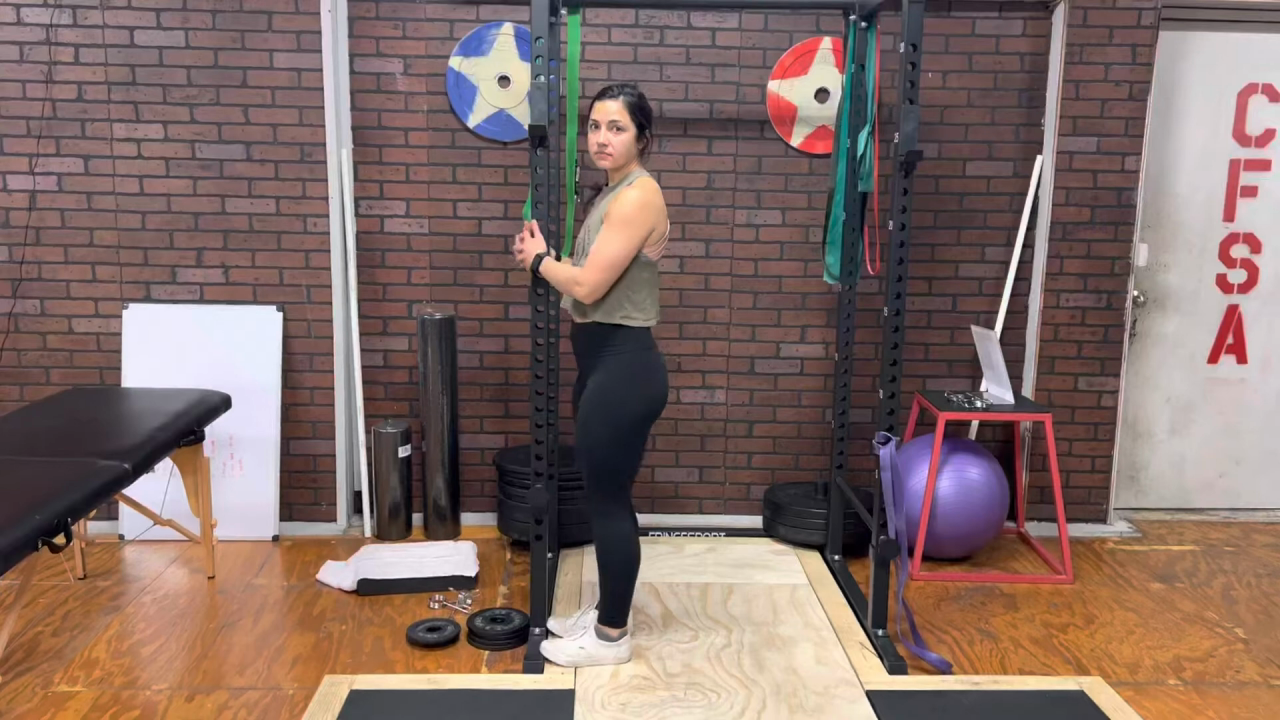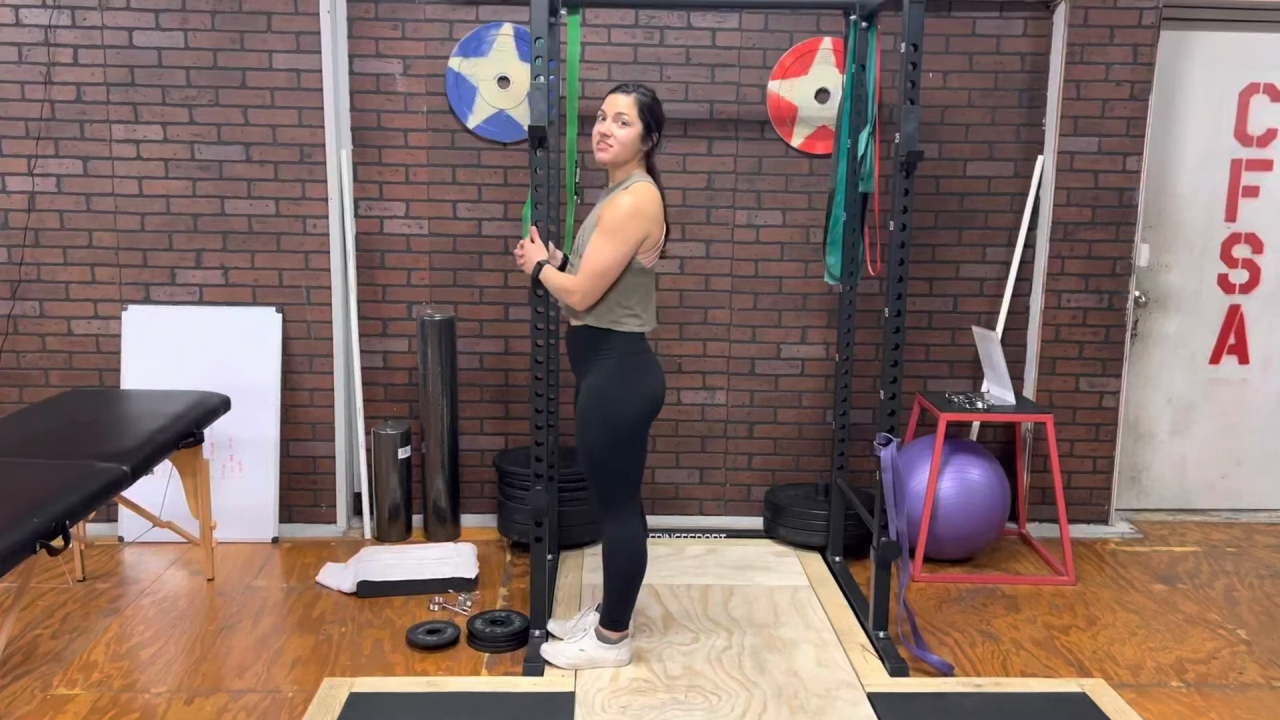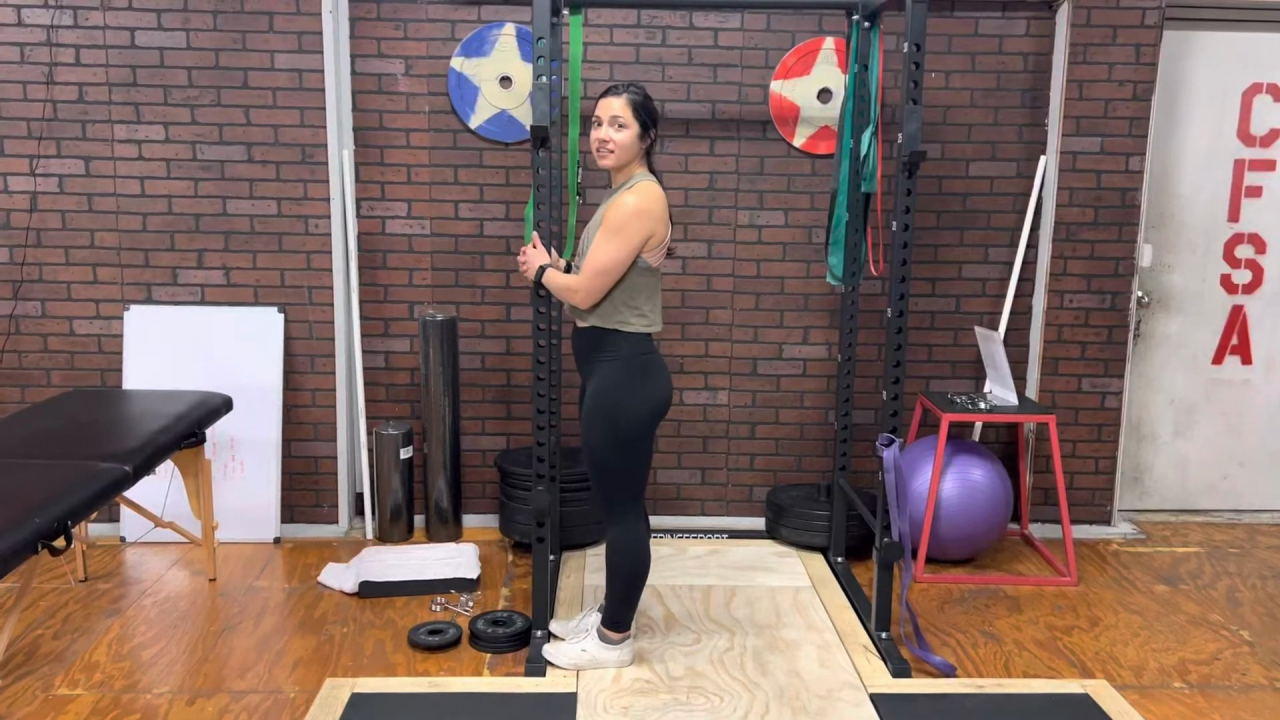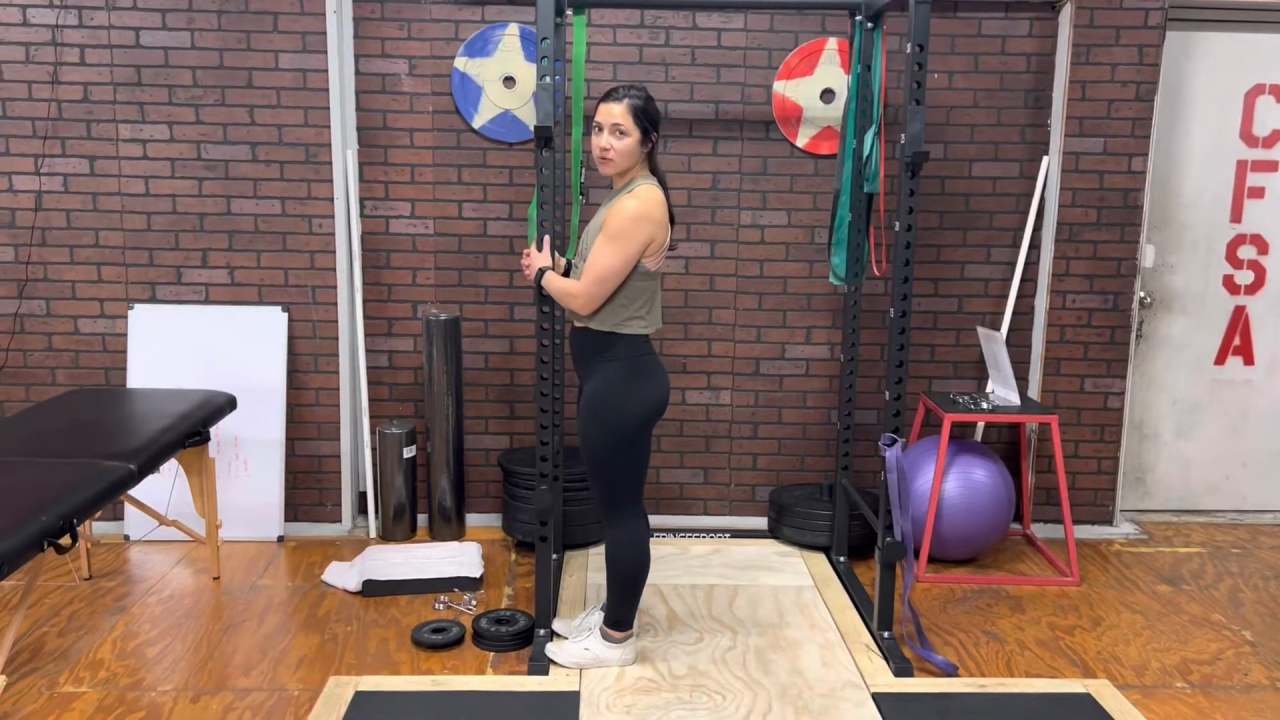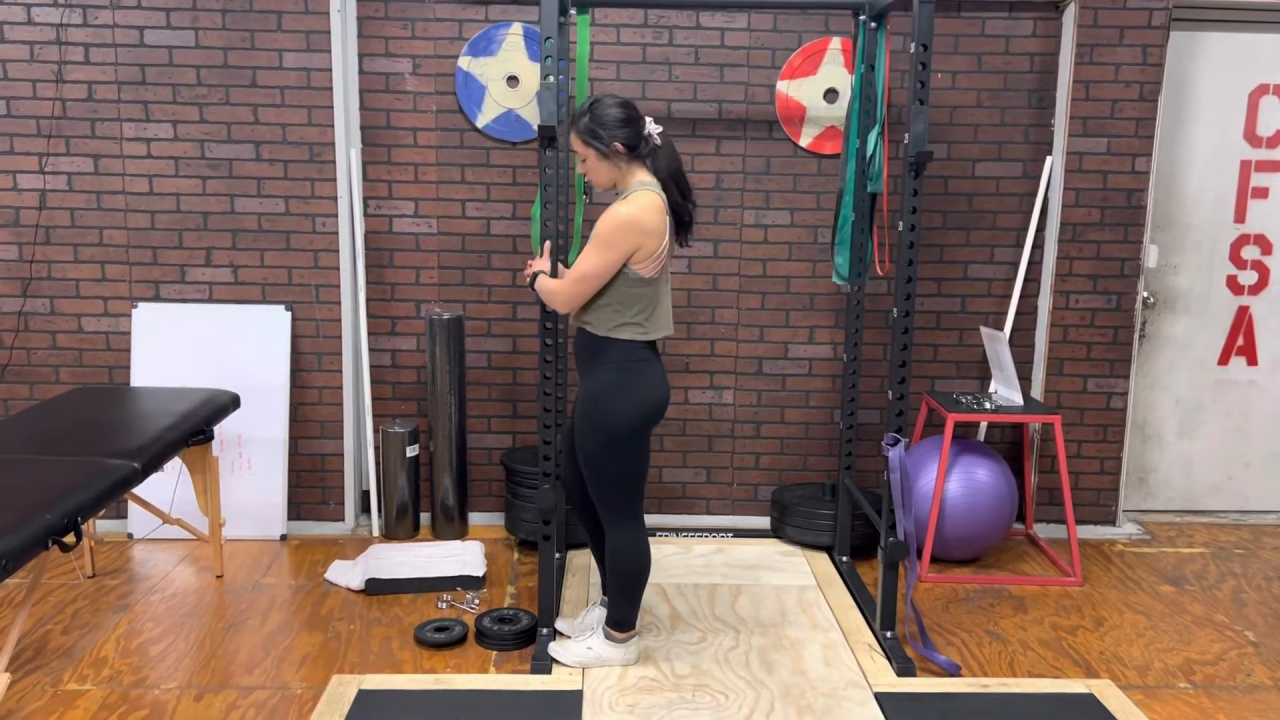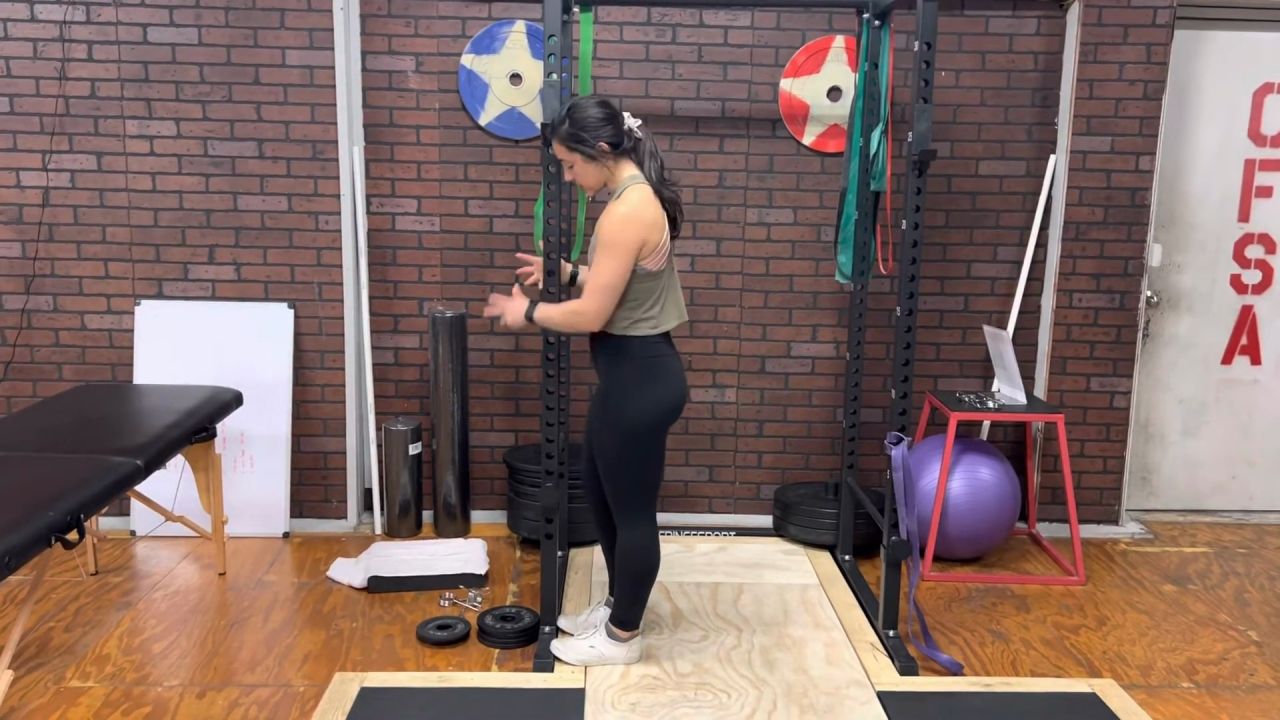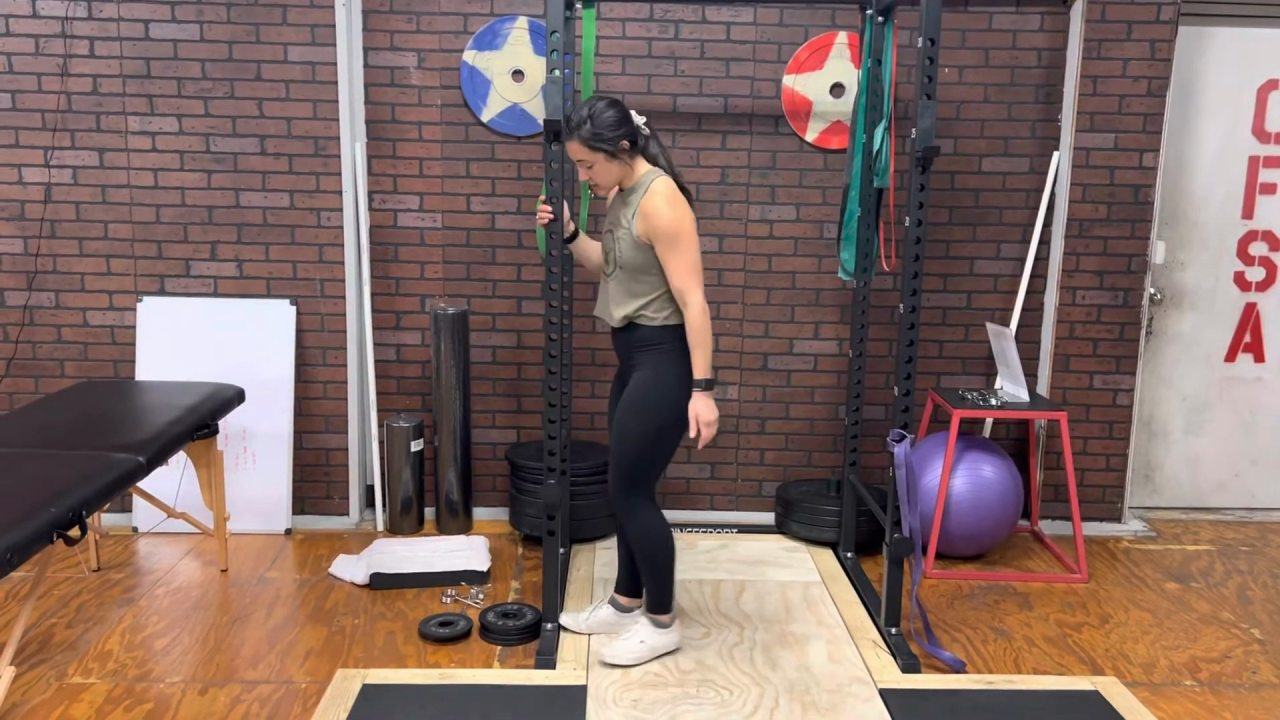
dt=0.5s
person 1, frame 1
left shoulder: (638, 195)
right shoulder: (612, 194)
left elbow: (589, 286)
left wrist: (538, 260)
right wrist: (546, 255)
left hip: (624, 367)
right hip: (603, 363)
left knee: (608, 501)
right knee: (605, 496)
left ankle: (611, 636)
right ankle: (608, 612)
person 1, frame 2
left shoulder: (634, 201)
right shoulder: (620, 195)
left elbow: (582, 294)
left wrist: (539, 265)
right wrist: (554, 258)
left hip: (618, 371)
right hip: (606, 367)
left knee: (618, 505)
right knee: (613, 500)
left ankle: (612, 638)
right ankle: (609, 614)
person 1, frame 3
left shoulder: (637, 200)
right shoulder: (623, 195)
left elbow: (585, 292)
left wrist: (542, 270)
right wrist: (557, 264)
left hip: (625, 373)
right hip: (610, 370)
left knee: (622, 508)
right knee: (616, 503)
left ankle: (614, 640)
right ankle: (610, 614)
person 1, frame 4
left shoulder: (637, 205)
right shoulder: (626, 198)
left elbow: (584, 298)
left wrist: (542, 272)
right wrist: (558, 265)
left hip: (621, 376)
right hip: (610, 372)
left knee: (621, 509)
right knee: (615, 504)
left ankle: (617, 638)
right ankle: (613, 612)
person 1, frame 5
left shoulder: (627, 214)
right shoulder: (650, 200)
left elbow: (567, 297)
left wrist: (539, 277)
right wrist: (556, 273)
left hip: (620, 380)
right hip: (617, 373)
left knee: (618, 511)
right knee: (581, 491)
left ankle: (618, 637)
right ankle: (613, 606)
person 1, frame 6
left shoulder: (627, 211)
right shoulder: (636, 196)
left elbow: (592, 313)
left wrist: (528, 310)
right wrist: (565, 271)
left hip: (639, 376)
right hip: (630, 370)
left knee: (632, 510)
right knee: (602, 493)
left ankle: (622, 635)
right ankle: (618, 605)
person 1, frame 7
left shoulder: (660, 201)
right shoulder: (622, 193)
left elbow: (693, 302)
left wrist: (701, 388)
right wrist: (568, 234)
left hip: (665, 360)
right hip: (633, 356)
left knee: (630, 492)
right knee: (627, 489)
left ankle: (662, 621)
right ankle: (627, 603)
